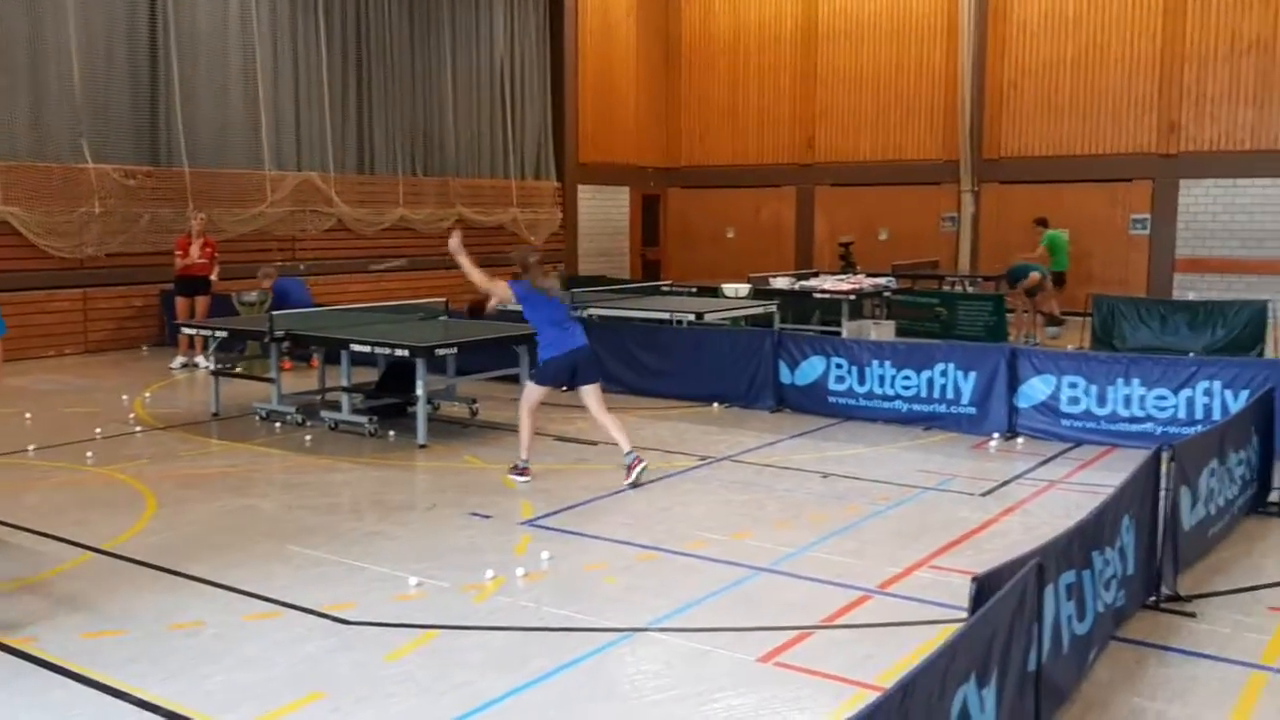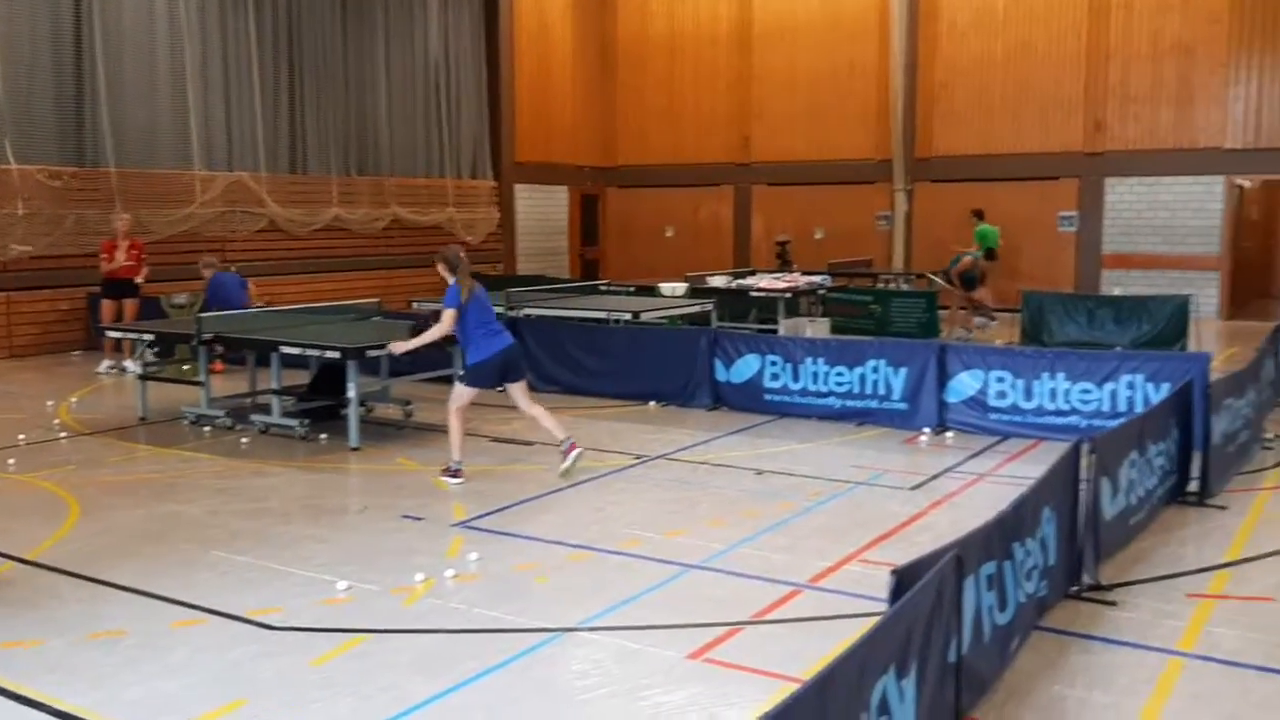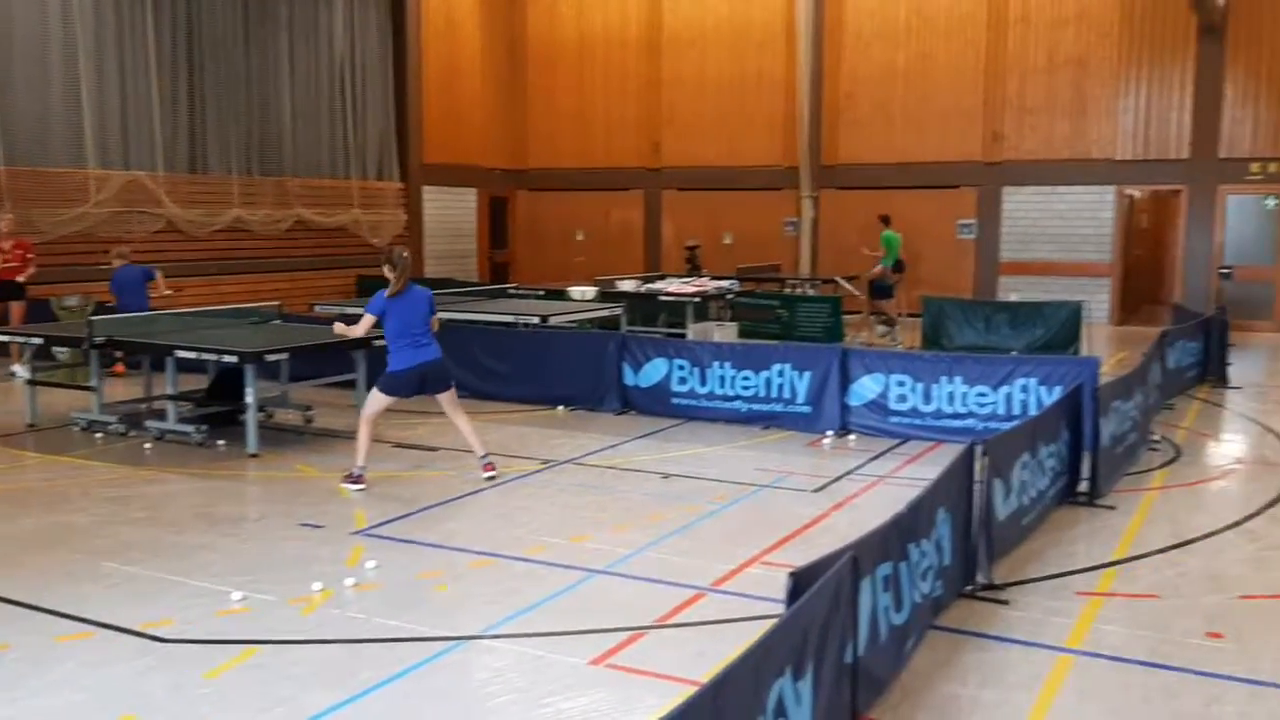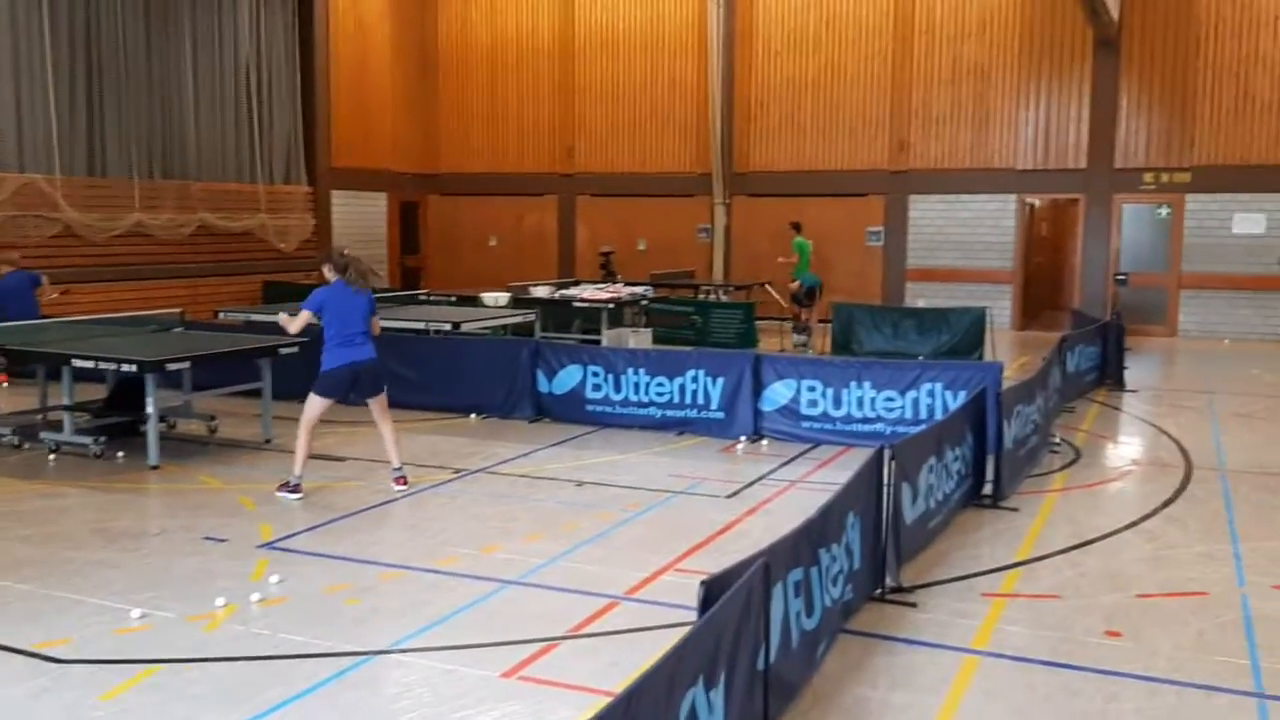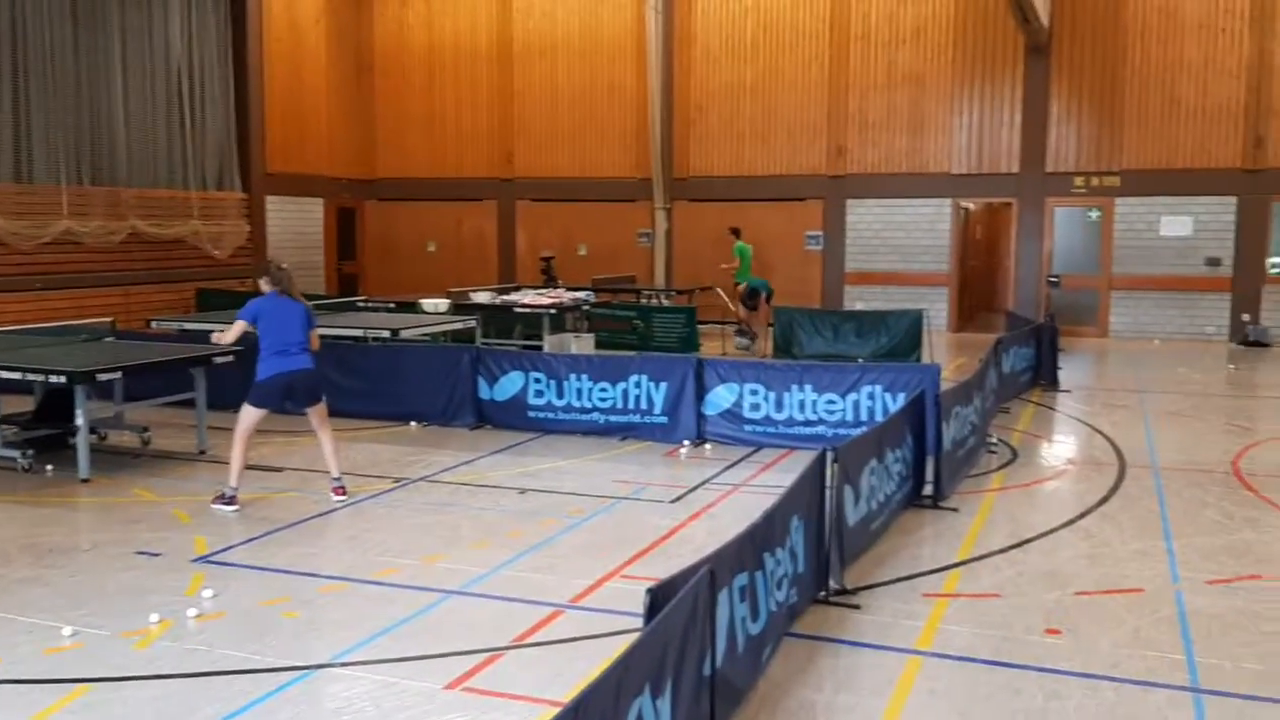
dt=0.3s
person 1, frame 1
left shoulder: (524, 290)
right shoulder: (549, 284)
left elbow: (488, 285)
left wrist: (459, 253)
right wrist: (500, 299)
left hip: (555, 358)
right hip: (582, 352)
left knee: (526, 407)
right knee: (600, 412)
left ankle: (522, 466)
right ankle: (631, 458)
person 1, frame 2
left shoulder: (454, 293)
right shoulder: (475, 287)
left elbow: (444, 328)
left wrist: (407, 344)
right wrist: (458, 326)
left hip: (483, 360)
right hip: (509, 350)
left knee: (454, 409)
right knee: (528, 405)
left ankle: (455, 468)
right ankle: (567, 444)
person 1, frame 3
left shoulder: (382, 298)
right shoulder: (425, 294)
left elbow: (360, 331)
left wrist: (343, 329)
left hip: (402, 368)
right hip: (434, 363)
left knee: (366, 416)
right knee: (457, 413)
left ankle: (357, 474)
right ankle: (486, 462)
person 1, frame 4
left shoulder: (321, 294)
right shoulder: (365, 293)
left elbow: (294, 328)
right elbow: (375, 329)
left wrist: (284, 319)
left hip: (335, 368)
right hip: (368, 364)
left knee: (306, 423)
right knee: (383, 419)
left ankle: (295, 482)
right ankle: (398, 474)
person 1, frame 5
left shoulder: (256, 305)
right shoulder: (302, 306)
left elbow: (229, 338)
right elbow: (314, 344)
left wrist: (217, 337)
left hip: (270, 377)
right hip: (305, 374)
left knee: (241, 434)
right knee: (323, 428)
left ankle: (230, 495)
right ankle: (337, 485)
